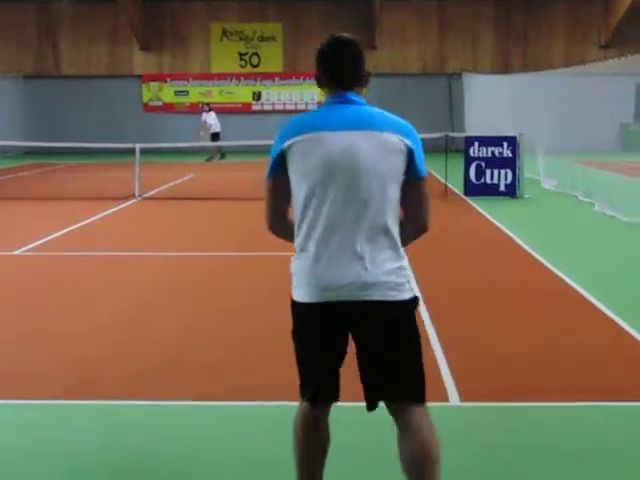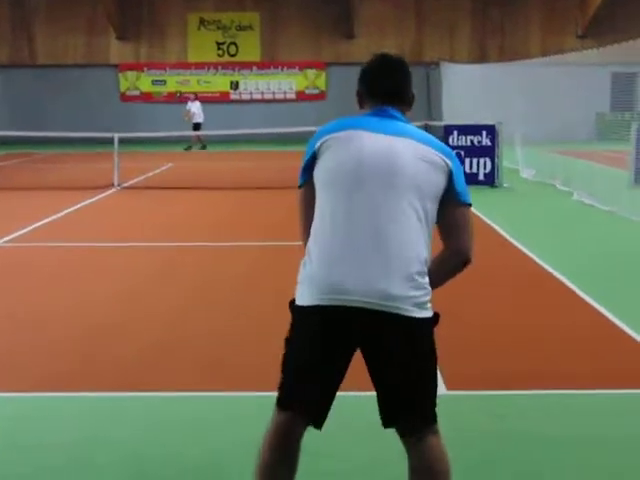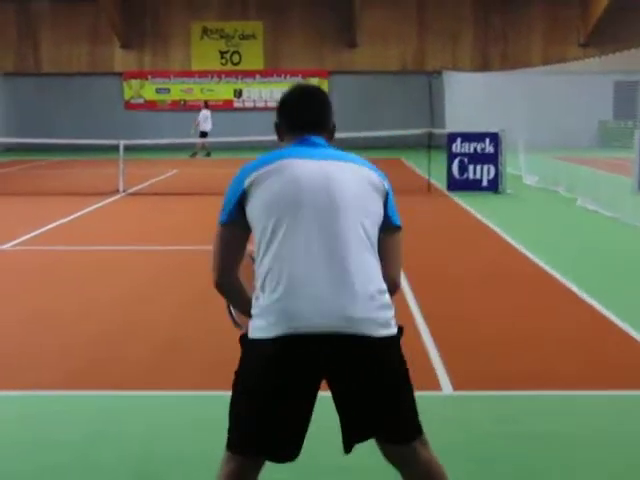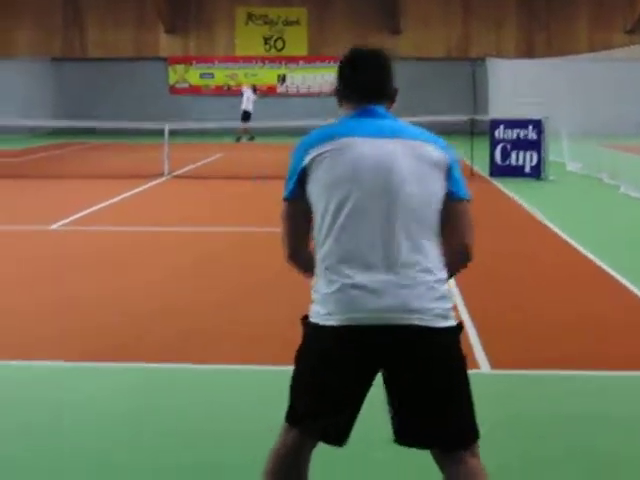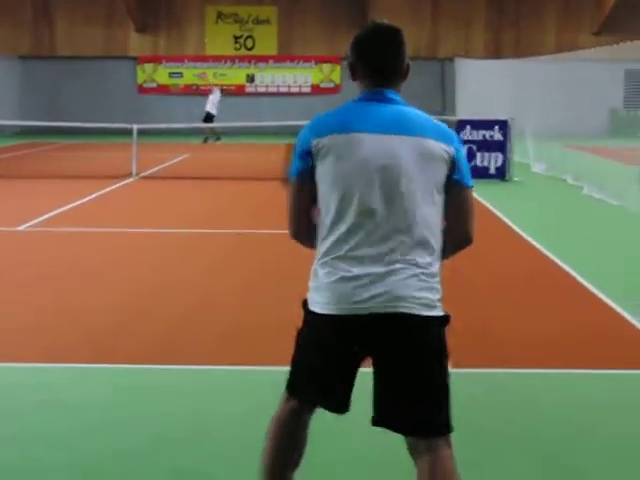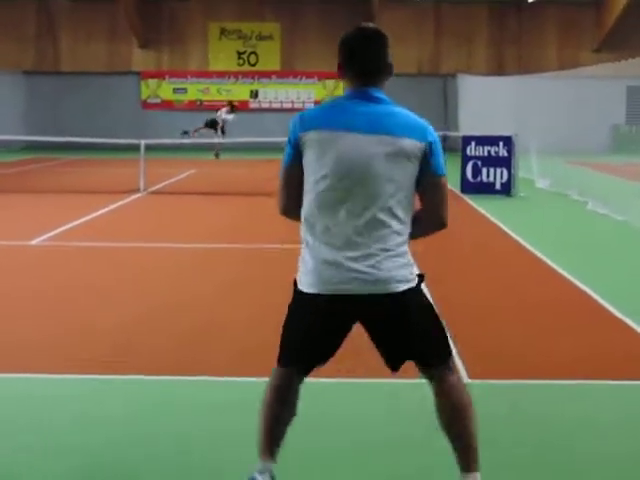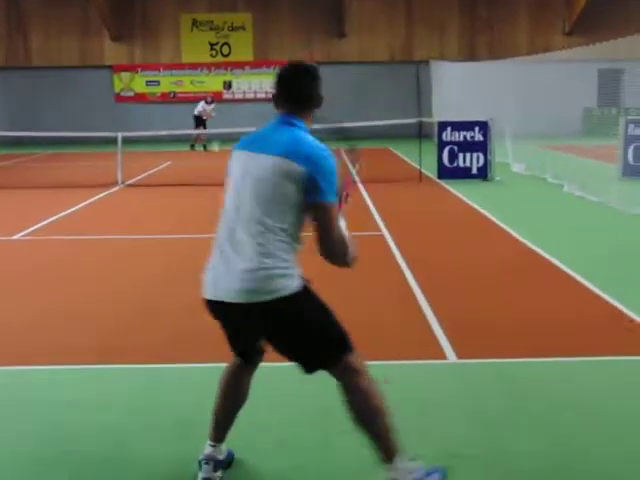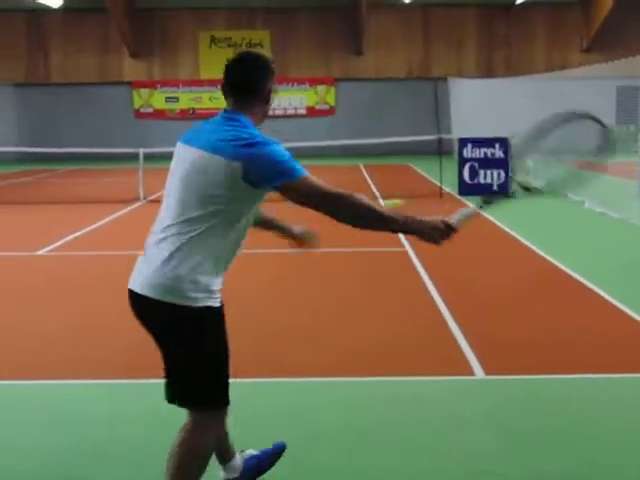
dt=0.4s
person 1, frame 1
left shoulder: (292, 134)
right shoulder: (401, 133)
left elbow: (275, 221)
right elbow: (419, 221)
left hip: (315, 291)
right hip: (387, 290)
left knee: (315, 402)
right knee: (410, 407)
person 1, frame 2
left shoulder: (326, 138)
right shoulder: (441, 154)
right elbow: (461, 252)
left hip: (321, 299)
right hip: (403, 306)
left knee: (289, 419)
right knee: (420, 432)
person 1, frame 3
left shoulder: (253, 173)
right shoulder: (371, 174)
left elbow: (223, 276)
right elbow: (391, 278)
left hip: (279, 330)
right hip: (367, 327)
person 1, frame 4
left shoulder: (313, 148)
right shoulder: (437, 149)
left elbow: (295, 251)
right elbow: (461, 250)
left hip: (339, 316)
right hip: (426, 317)
left knee: (297, 437)
person 1, frame 5
left shoulder: (318, 132)
right shoulder: (443, 138)
left elbow: (298, 228)
right elbow: (461, 234)
left hip: (334, 301)
right hip: (414, 306)
left knee: (296, 405)
right knee: (431, 443)
person 1, frame 6
left shoulder: (307, 124)
right shoulder: (420, 131)
left elbow: (287, 206)
right elbow: (436, 218)
left hip: (321, 281)
right hip: (392, 282)
left knee: (286, 374)
right knee: (444, 374)
person 1, frame 7
left shoulder: (245, 145)
right shoulder: (314, 155)
right elbow: (333, 246)
right wrist: (345, 254)
left hip: (219, 287)
right hip: (273, 288)
left knee: (245, 358)
right knee: (351, 370)
person 1, frame 8
left shoulder: (196, 134)
right shoulder: (254, 147)
right elbow: (331, 202)
left wrist: (281, 227)
right wrist: (414, 226)
left hip: (148, 284)
right hip: (184, 293)
left knee: (208, 387)
right knee: (206, 412)
